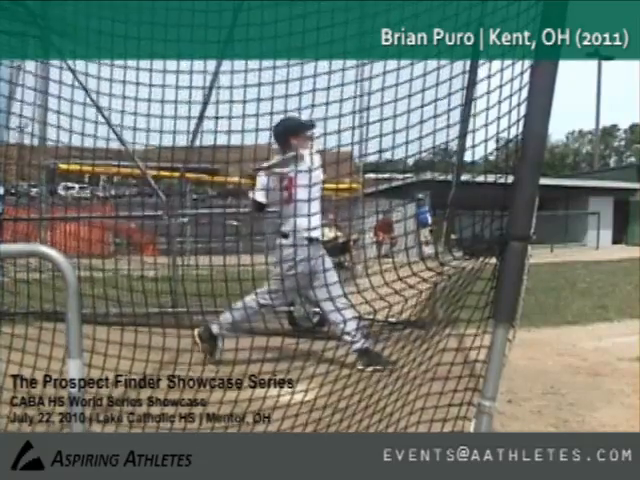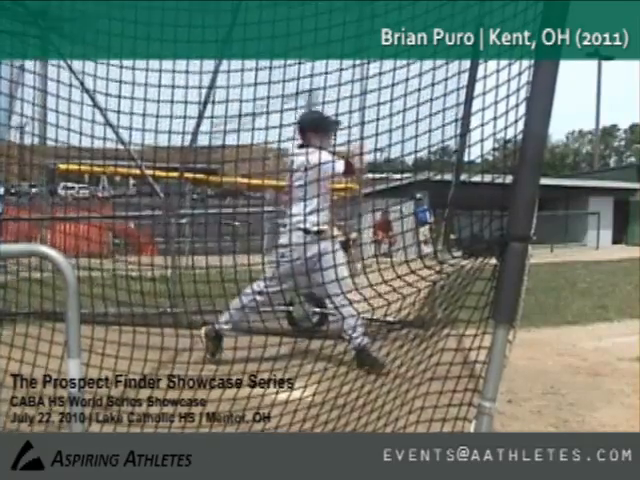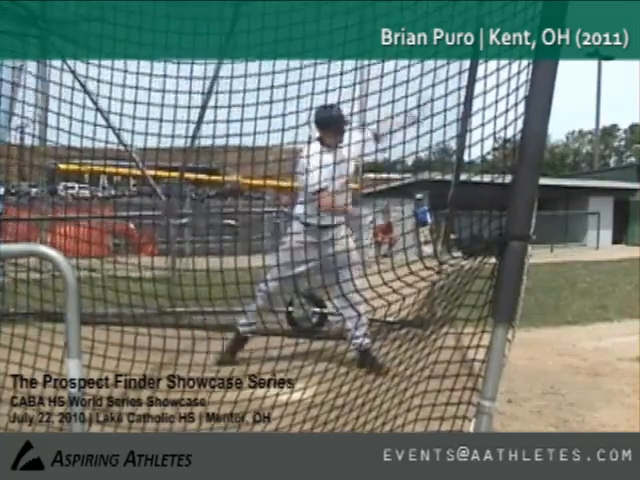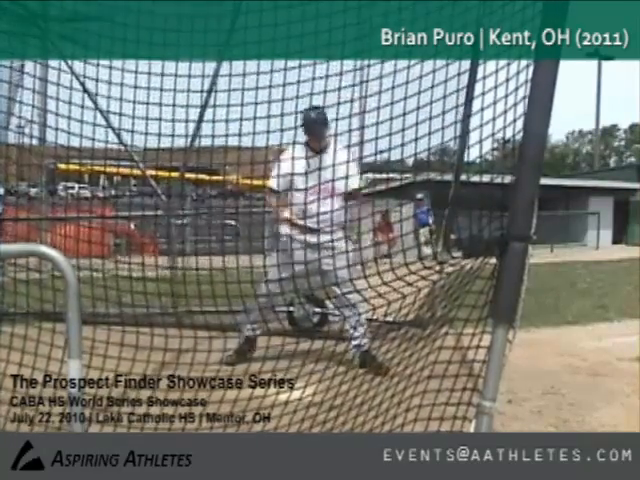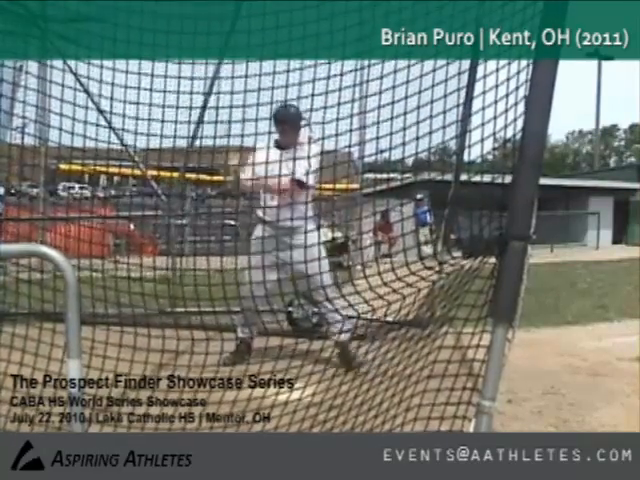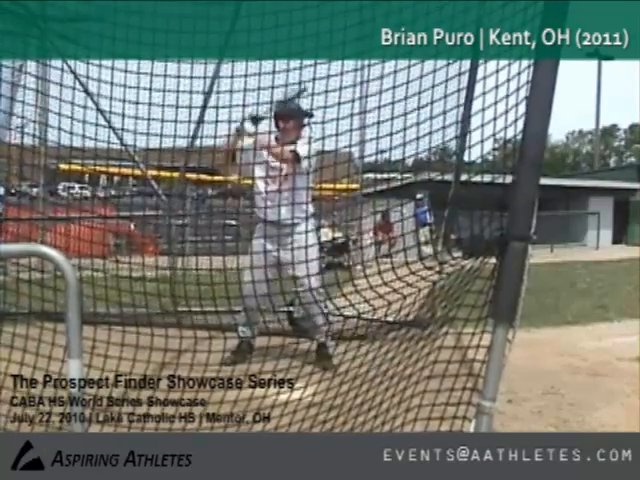
dt=0.3s
person 1, frame 1
left shoulder: (268, 170)
right shoulder: (312, 159)
left elbow: (258, 207)
right hip: (299, 244)
left knee: (333, 296)
right knee: (269, 297)
left ankle: (362, 349)
right ankle: (212, 333)
person 1, frame 2
left shoulder: (303, 151)
right shoulder: (316, 157)
right elbow: (354, 168)
right wrist: (358, 154)
left hip: (321, 235)
right hip: (299, 238)
left knee: (340, 290)
right knee: (266, 288)
left ankle: (360, 349)
right ankle: (217, 332)
person 1, frame 3
left shoulder: (341, 147)
right shoulder: (312, 157)
right elbow: (323, 203)
right wrist: (355, 211)
left hip: (337, 232)
right hip: (305, 231)
left knee: (348, 290)
right knee: (272, 285)
left ankle: (363, 349)
right ankle: (242, 334)
person 1, frame 4
left shoulder: (341, 156)
right shoulder: (290, 157)
left elbow: (351, 195)
right elbow: (273, 193)
right wrist: (284, 218)
left hip: (331, 235)
right hip: (294, 233)
left knee: (345, 291)
right knee: (270, 287)
left ankle: (363, 350)
right ankle: (248, 341)
person 1, frame 5
left shoulder: (310, 151)
right shoulder: (262, 153)
left elbow: (294, 187)
right elbow: (244, 186)
left wrist: (259, 183)
right wrist: (242, 184)
left hip: (302, 231)
right hip: (267, 230)
left knee: (321, 286)
right knee: (251, 289)
left ankle: (343, 342)
right ankle: (244, 343)
person 1, frame 6
left shoulder: (306, 146)
right shoulder: (259, 146)
left elbow: (285, 156)
left wrist: (255, 135)
right wrist: (240, 132)
left hip: (299, 229)
right hip: (266, 229)
left knee: (310, 288)
right knee: (252, 287)
left ankle: (323, 345)
right ankle: (246, 342)
